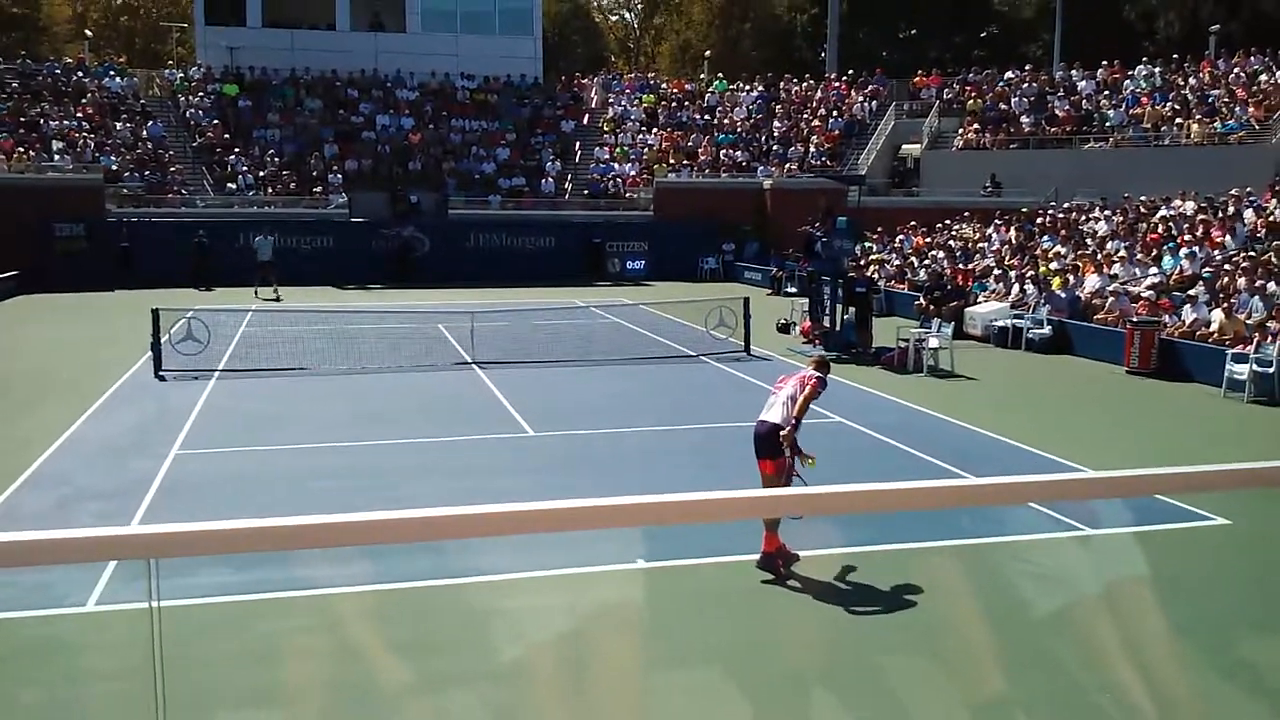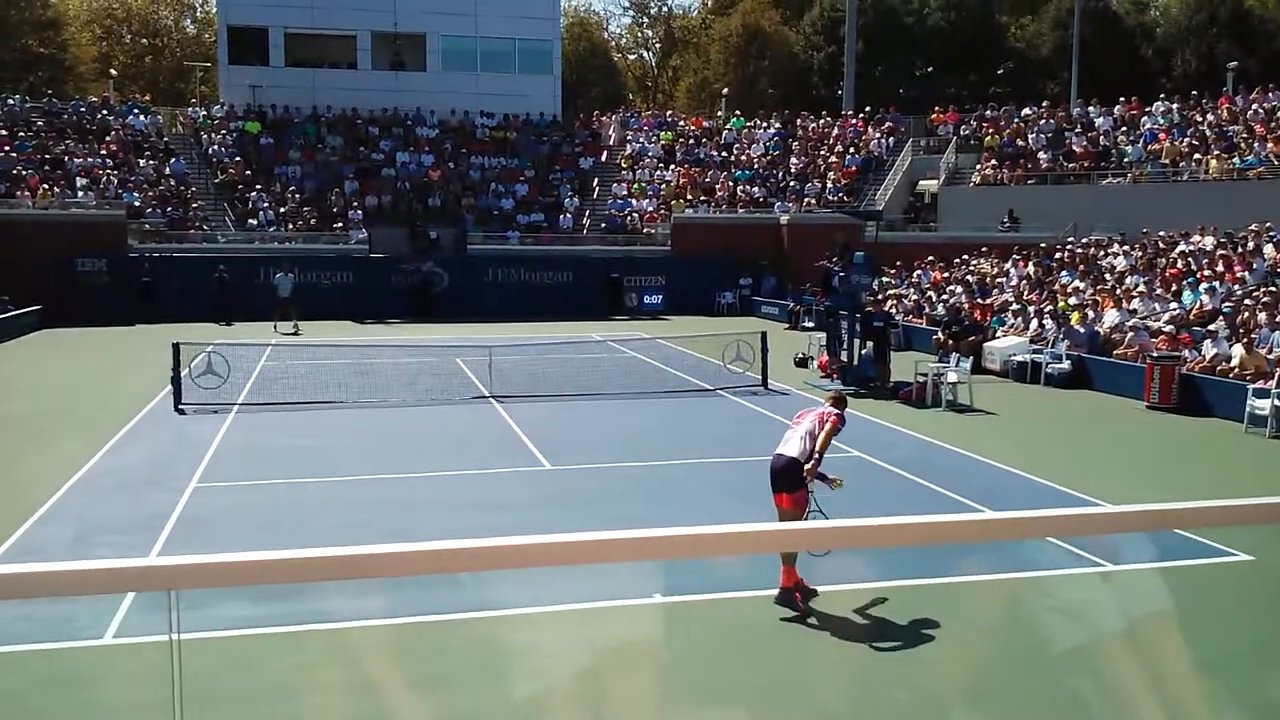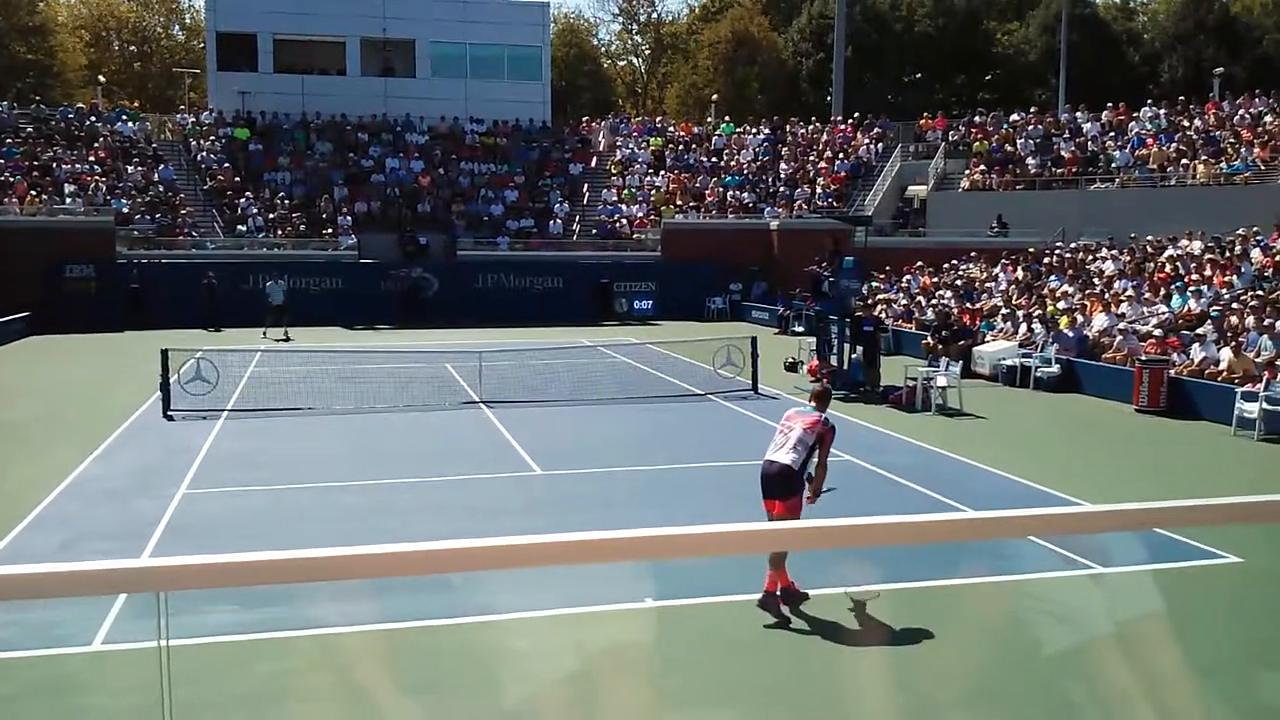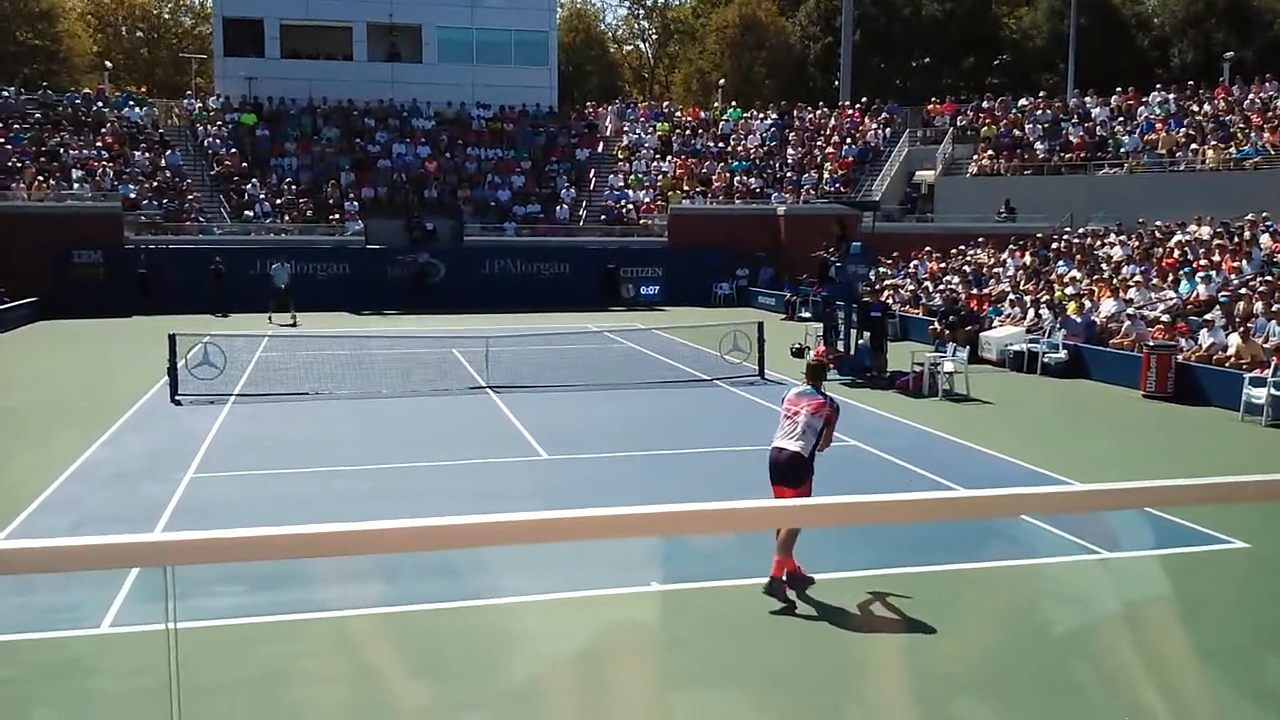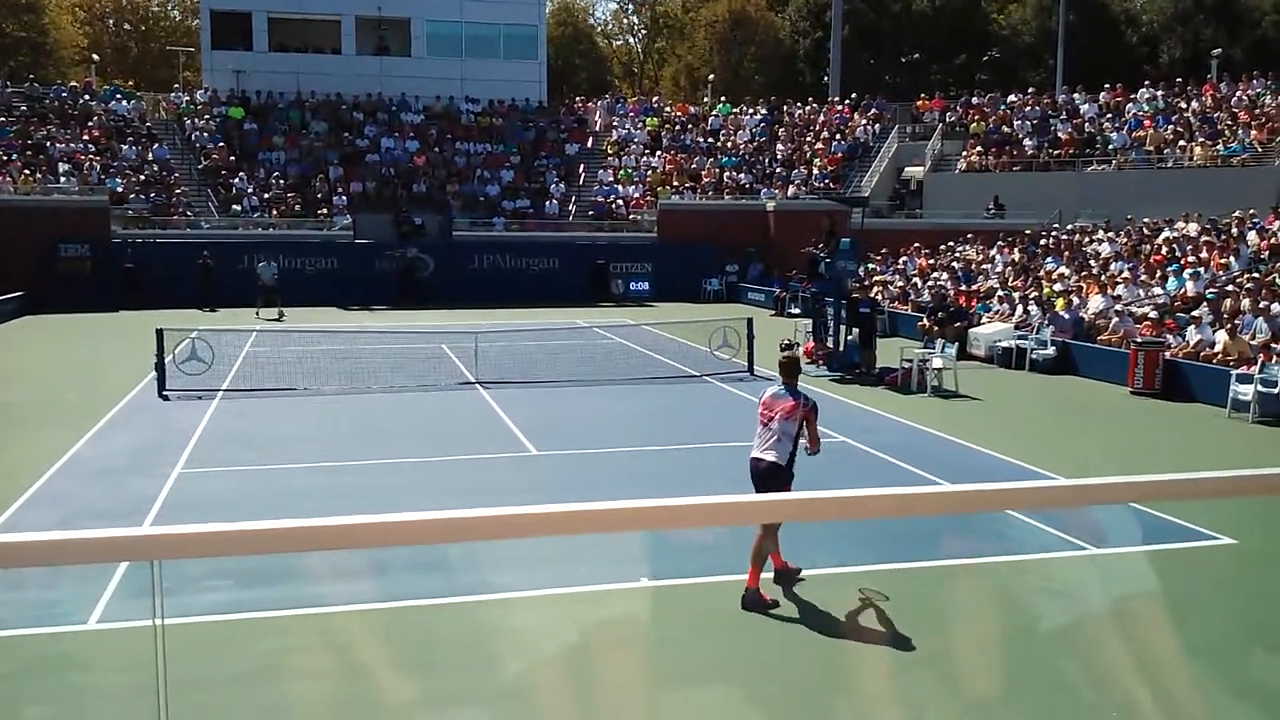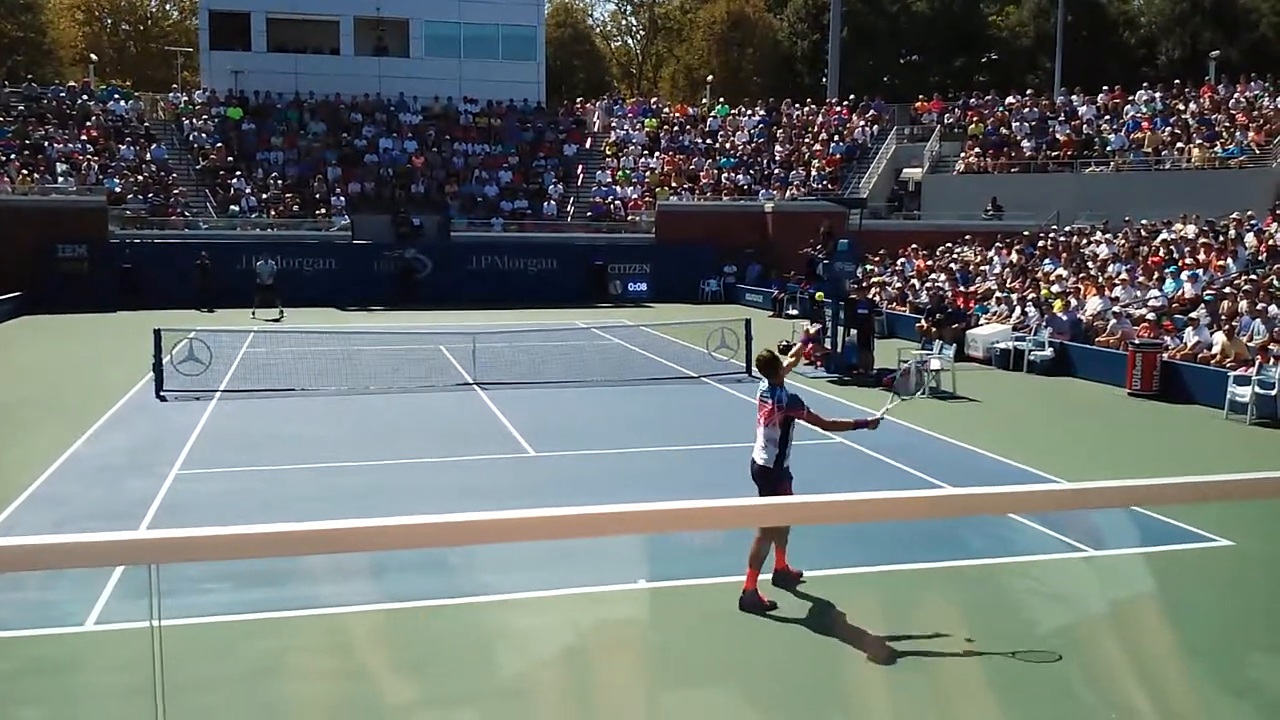
dt=0.5s
person 1, frame 1
left shoulder: (788, 377)
right shoulder: (818, 378)
right elbow: (804, 398)
left wrist: (798, 452)
right wrist: (793, 427)
left hip: (761, 427)
right hip: (777, 432)
left ankle: (775, 546)
right ankle: (768, 553)
person 1, frame 2
left shoulder: (805, 413)
right shoulder: (836, 415)
right elbow: (826, 434)
left wrist: (823, 477)
right wrist: (816, 461)
left hip: (777, 462)
right hip: (794, 466)
left ankle: (793, 582)
right ankle: (786, 589)
person 1, frame 3
left shoulder: (791, 413)
right shoulder: (826, 425)
right elbow: (821, 464)
left wrist: (806, 480)
right wrist: (816, 490)
left hip: (768, 467)
right hip: (787, 473)
left ankle: (785, 587)
right ankle: (769, 593)
person 1, frame 4
left shoulder: (790, 394)
right shoulder: (830, 405)
right elbow: (826, 441)
right wrist: (817, 446)
left hip: (776, 453)
right hip: (797, 459)
left ankle: (792, 571)
right ankle: (776, 578)
person 1, frame 5
left shoulder: (767, 394)
right shoulder: (806, 404)
right elbow: (813, 442)
right wrist: (813, 449)
left hip: (756, 461)
right hip: (777, 467)
left knee: (770, 520)
right knee: (768, 526)
left ankle: (781, 568)
right ankle: (751, 591)
person 1, frame 6
left shoulder: (765, 386)
right shoulder: (787, 401)
left elbow: (789, 362)
right elbow: (825, 425)
left wrist: (806, 341)
right wrist: (864, 423)
left hip: (763, 464)
right hip: (772, 470)
right knee: (768, 529)
left ankle: (781, 570)
right ankle: (749, 593)
